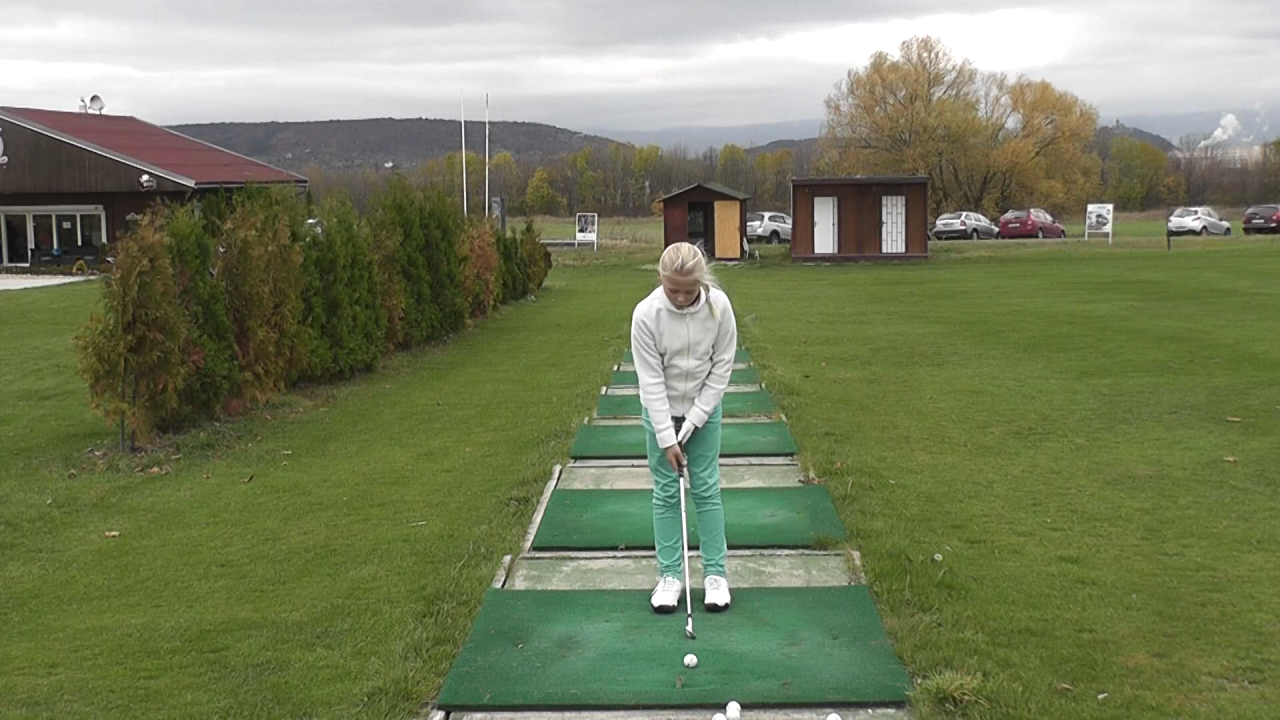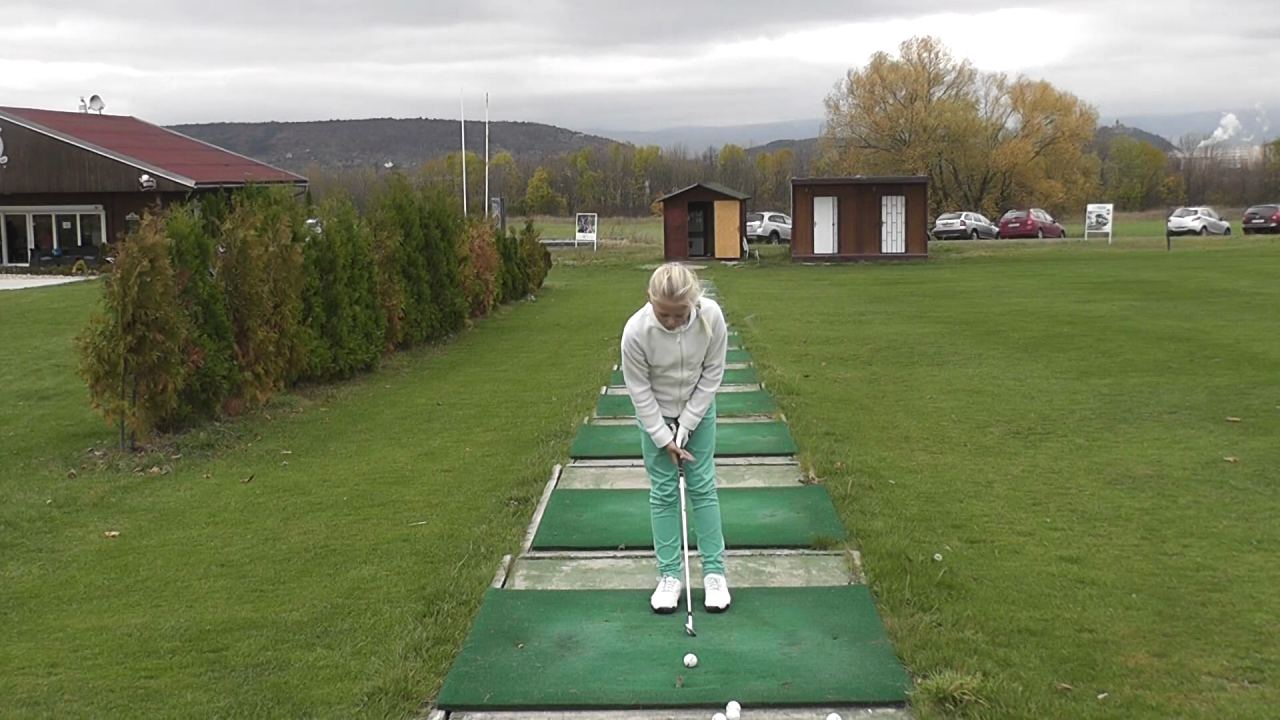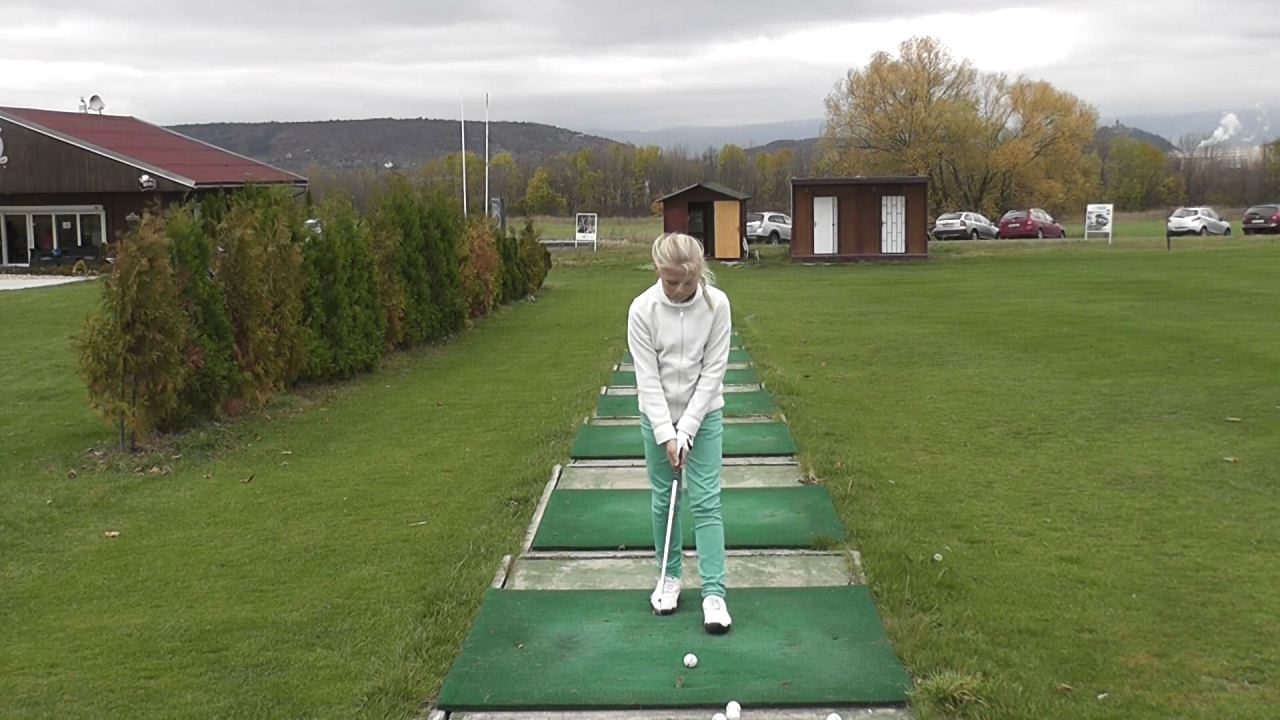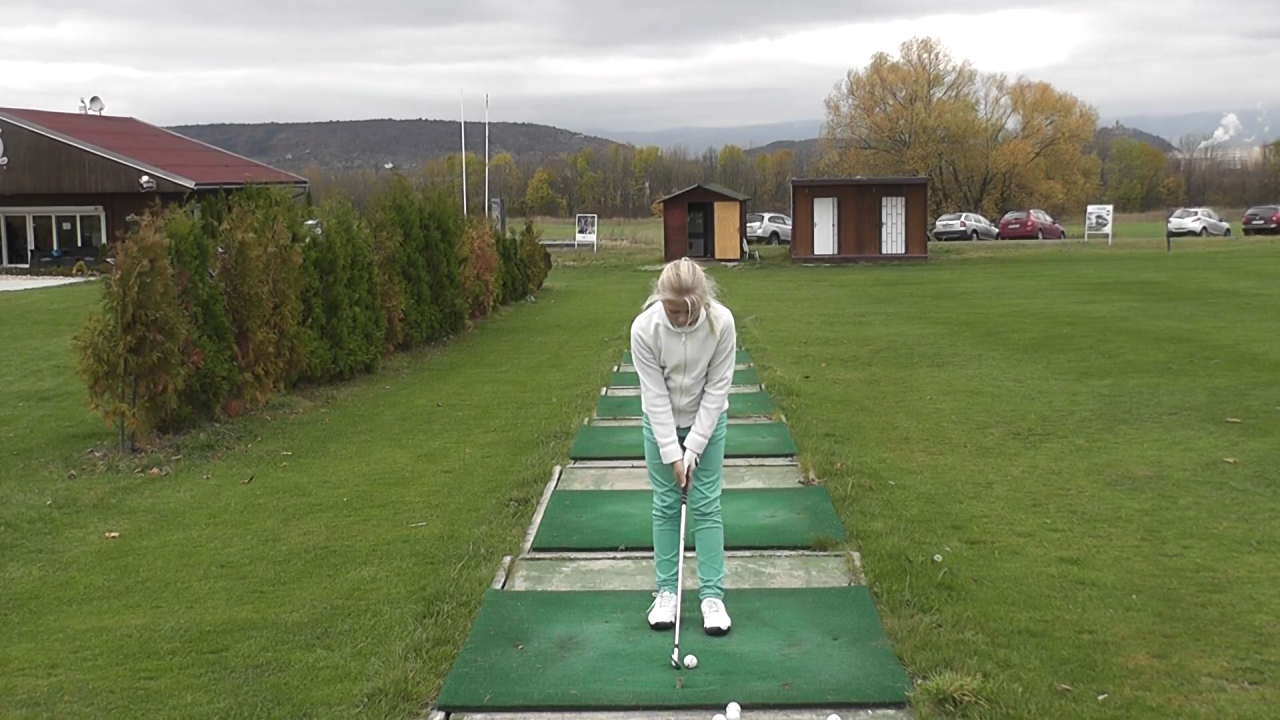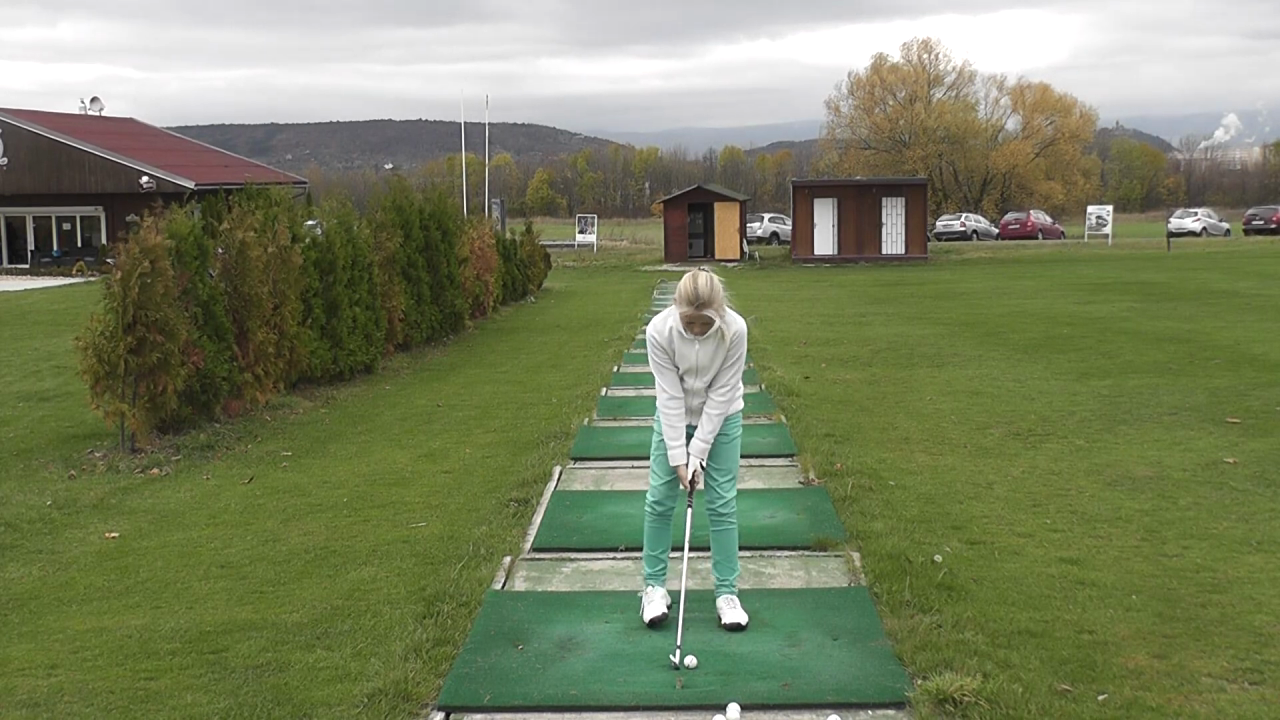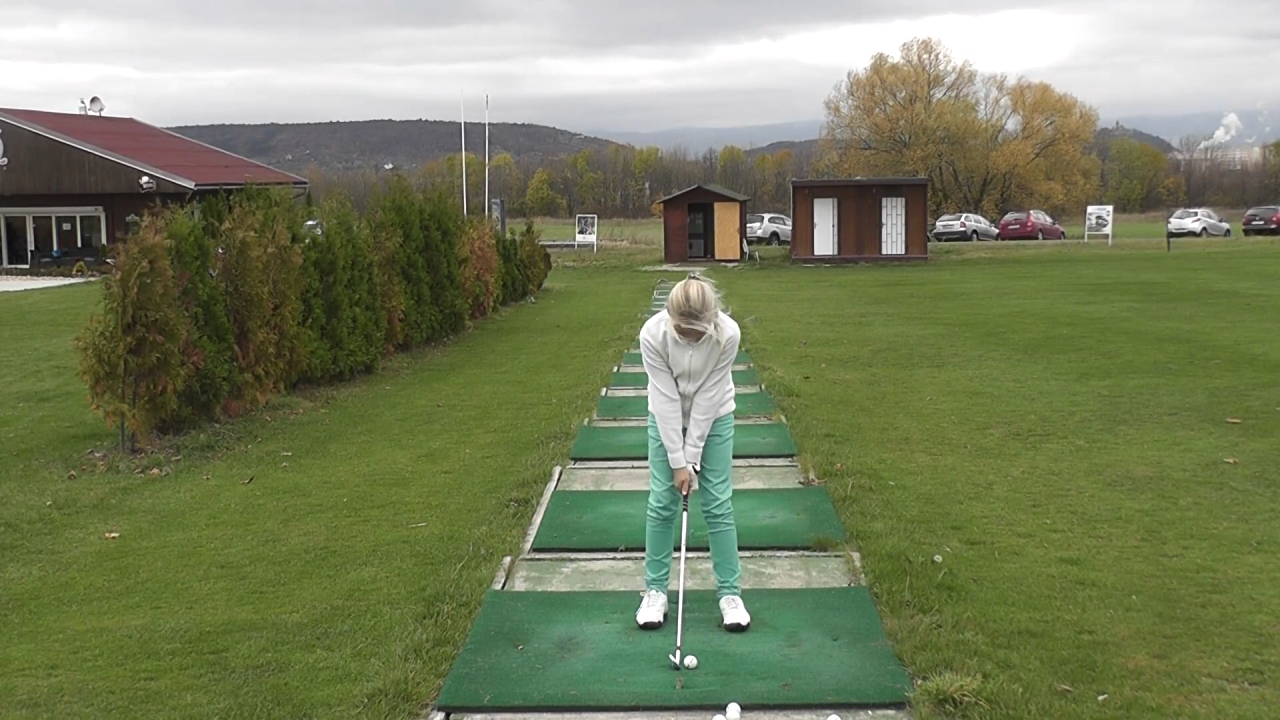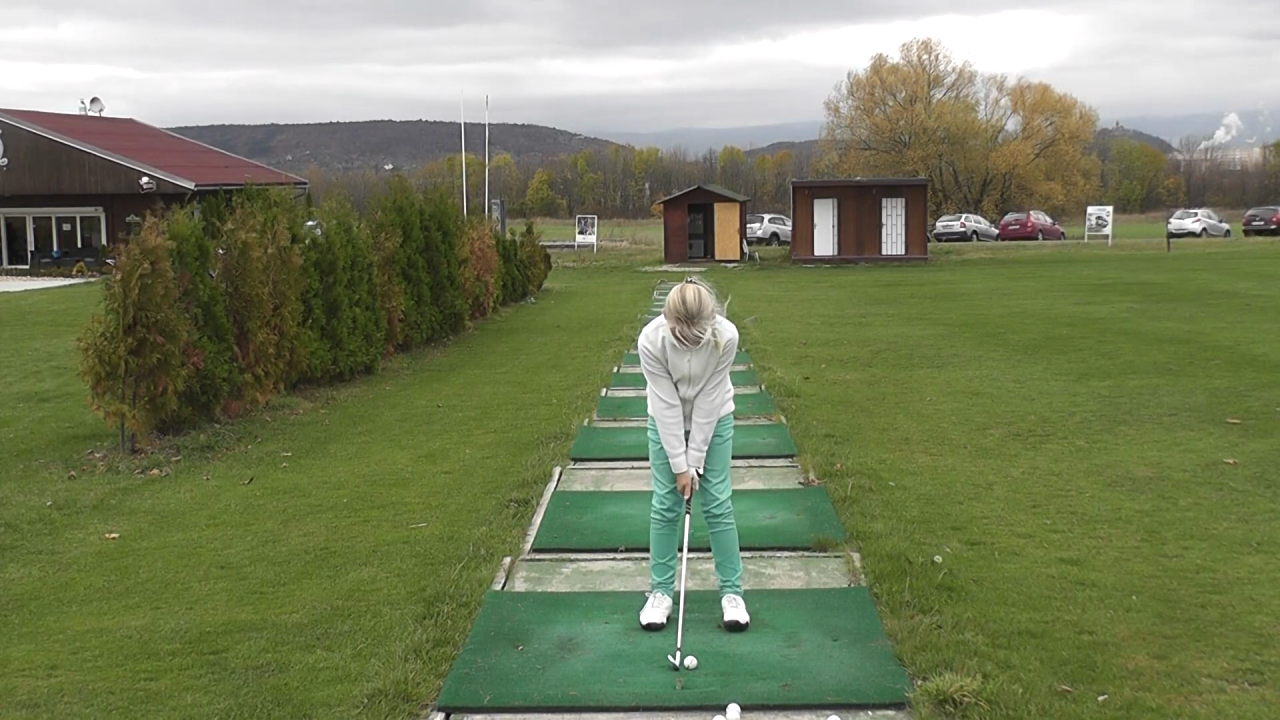
dt=0.7s
person 1, frame 1
left shoulder: (719, 305)
right shoulder: (646, 314)
left elbow: (722, 366)
right elbow: (651, 380)
left wrist: (694, 421)
right wrist: (666, 438)
left hip: (704, 407)
right hip: (660, 408)
left knee: (706, 488)
right knee: (666, 491)
left ankle: (715, 572)
right ankle: (669, 575)
person 1, frame 2
left shoulder: (711, 315)
right shoulder: (635, 331)
left elbow: (713, 371)
right elbow: (639, 388)
left wrist: (688, 423)
right wrist: (663, 435)
left hip: (699, 408)
right hip: (655, 412)
left knee: (703, 486)
right knee: (663, 491)
left ankle: (714, 571)
right ankle: (670, 575)
person 1, frame 3
left shoulder: (717, 304)
right shoulder: (642, 309)
left elbow: (713, 370)
right elbow: (648, 377)
left wrist: (686, 430)
right wrist: (666, 434)
left hip: (705, 414)
right hip: (658, 415)
left knee: (706, 501)
right knee: (663, 499)
left ankle: (713, 593)
right ankle: (670, 576)
person 1, frame 4
left shoulder: (722, 322)
right shoulder: (644, 328)
left elbow: (718, 387)
right elbow: (656, 394)
left wrist: (694, 448)
right wrist: (672, 453)
left hip: (708, 420)
right hip: (661, 421)
left knee: (707, 504)
right knee: (666, 504)
left ankle: (712, 594)
right ankle: (666, 591)
person 1, frame 5
left shoulder: (735, 329)
right shoulder: (659, 329)
left elbow: (722, 393)
right elbow: (670, 394)
left wrist: (698, 453)
right wrist: (678, 456)
left hip: (721, 419)
right hip: (673, 418)
left knee: (722, 504)
right knee: (659, 499)
left ankle: (726, 592)
right ankle: (654, 585)
person 1, frame 6
left shoulder: (728, 333)
right shoulder: (652, 334)
left elbow: (709, 396)
right elbow: (666, 398)
left wrist: (692, 457)
right wrist: (678, 460)
left hip: (714, 419)
right hip: (666, 420)
left knee: (718, 504)
right knee: (661, 503)
left ankle: (729, 592)
right ankle: (655, 589)
person 1, frame 7
left shoulder: (726, 336)
right shoulder: (650, 340)
left elbow: (709, 400)
right elbow: (666, 404)
left wrist: (695, 462)
right wrist: (679, 465)
left hip: (713, 420)
right hip: (666, 421)
left knee: (718, 503)
right knee: (665, 504)
left ankle: (732, 591)
right ankle: (661, 591)
